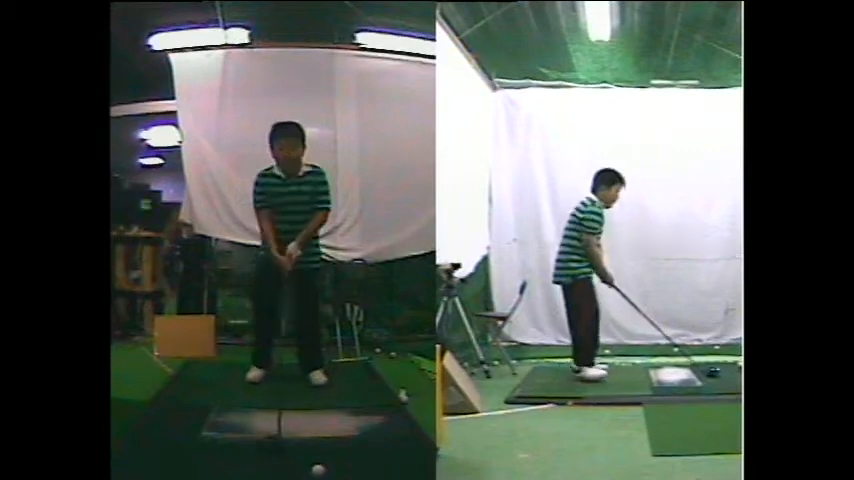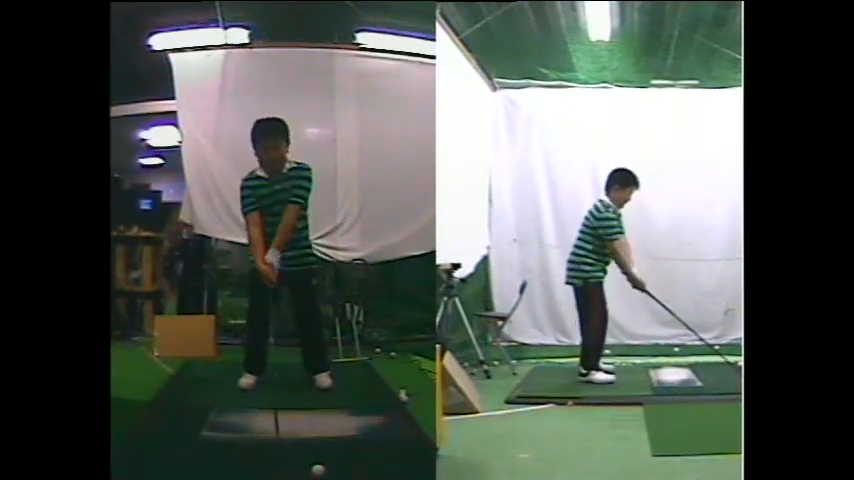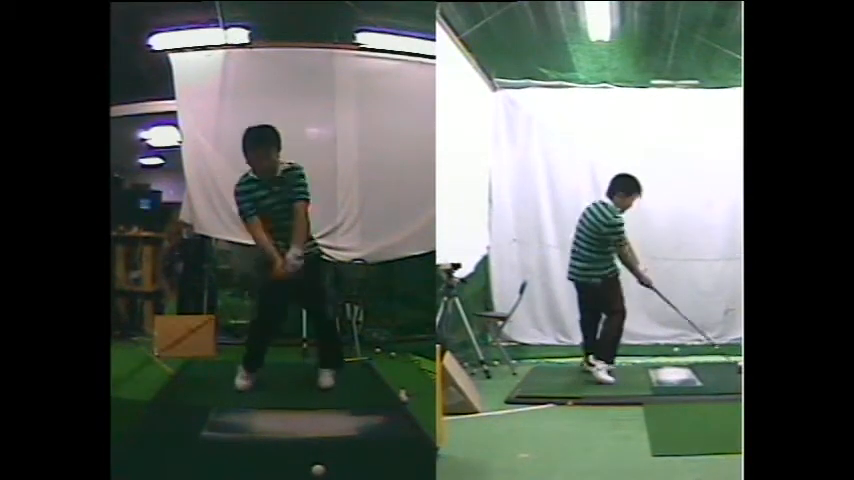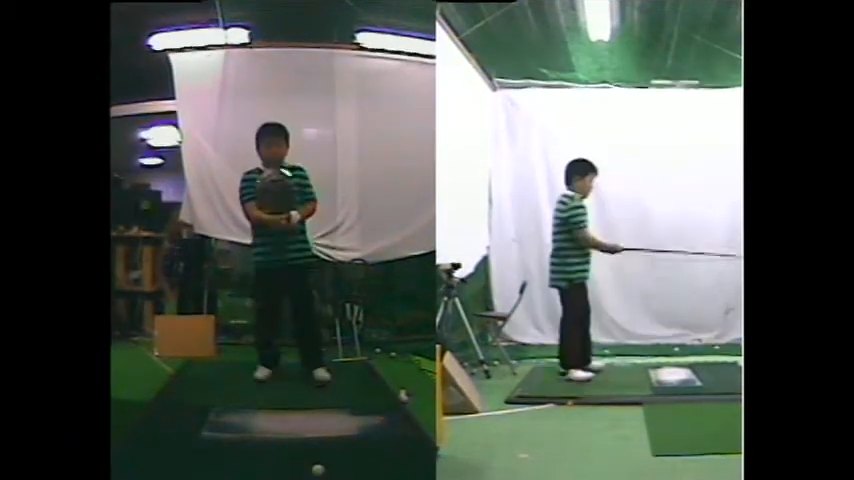
dt=1s
person 1, frame 1
left shoulder: (317, 176)
right shoulder: (264, 179)
left elbow: (322, 214)
right elbow: (264, 220)
left wrist: (297, 246)
right wrist: (276, 254)
left hip: (307, 255)
right hip: (271, 255)
left knee: (308, 312)
right knee: (264, 308)
left ankle: (313, 365)
right ankle: (260, 363)
person 1, frame 2
left shoulder: (301, 172)
right shoulder: (249, 183)
left elbow: (291, 214)
right elbow: (254, 224)
left wrist: (276, 252)
right wrist: (260, 260)
left hip: (299, 259)
right hip: (262, 260)
left knee: (308, 316)
right knee: (257, 317)
left ankle: (319, 369)
right ankle: (253, 369)
person 1, frame 3
left shoulder: (294, 172)
right shoulder: (244, 188)
left elbow: (300, 214)
right elbow: (256, 227)
left wrist: (295, 252)
right wrist: (276, 258)
left hip: (305, 255)
right hip: (273, 259)
left knee: (320, 313)
right knee: (266, 315)
left ankle: (328, 365)
right ankle: (249, 367)
person 1, frame 4
left shoulder: (298, 173)
right shoulder: (250, 178)
left elbow: (311, 204)
right elbow: (252, 212)
left wrist: (295, 215)
right wrist: (275, 220)
left hip: (298, 253)
right hip: (267, 255)
left knee: (304, 309)
right knee: (267, 311)
left ankle: (315, 363)
right ankle: (267, 361)
person 2, frame 1
left shoulder: (590, 207)
right shoulder: (593, 209)
left elbow: (595, 245)
right elbow: (589, 245)
left wrist: (601, 270)
right wrist: (603, 272)
left hip: (572, 270)
right hip: (575, 270)
left knee: (580, 316)
right knee: (588, 314)
left ankle: (583, 361)
right ankle: (583, 364)
person 2, frame 2
left shoulder: (613, 212)
right shoulder: (604, 213)
left elbow: (623, 242)
right elbow: (614, 249)
left wrist: (631, 269)
right wrist: (632, 275)
left hip: (589, 272)
right hip: (585, 273)
left knee: (595, 318)
right knee: (596, 319)
left ankle: (591, 361)
right ankle: (588, 369)
person 2, frame 3
left shoulder: (598, 208)
right shoulder: (613, 220)
right elbow: (624, 253)
left wrist: (636, 268)
right wrist: (640, 275)
left hip: (581, 272)
right hip: (601, 274)
left knee: (590, 316)
right knee: (616, 314)
left ankle: (592, 358)
right ankle: (599, 360)
person 2, frame 4
left shoulder: (566, 202)
right shoulder: (574, 205)
right elbow: (584, 239)
left wrist: (604, 247)
right wrist: (608, 247)
left hip: (567, 270)
right hip: (572, 272)
left knee: (579, 314)
right knee: (575, 315)
left ankle: (582, 360)
right ankle: (570, 366)
